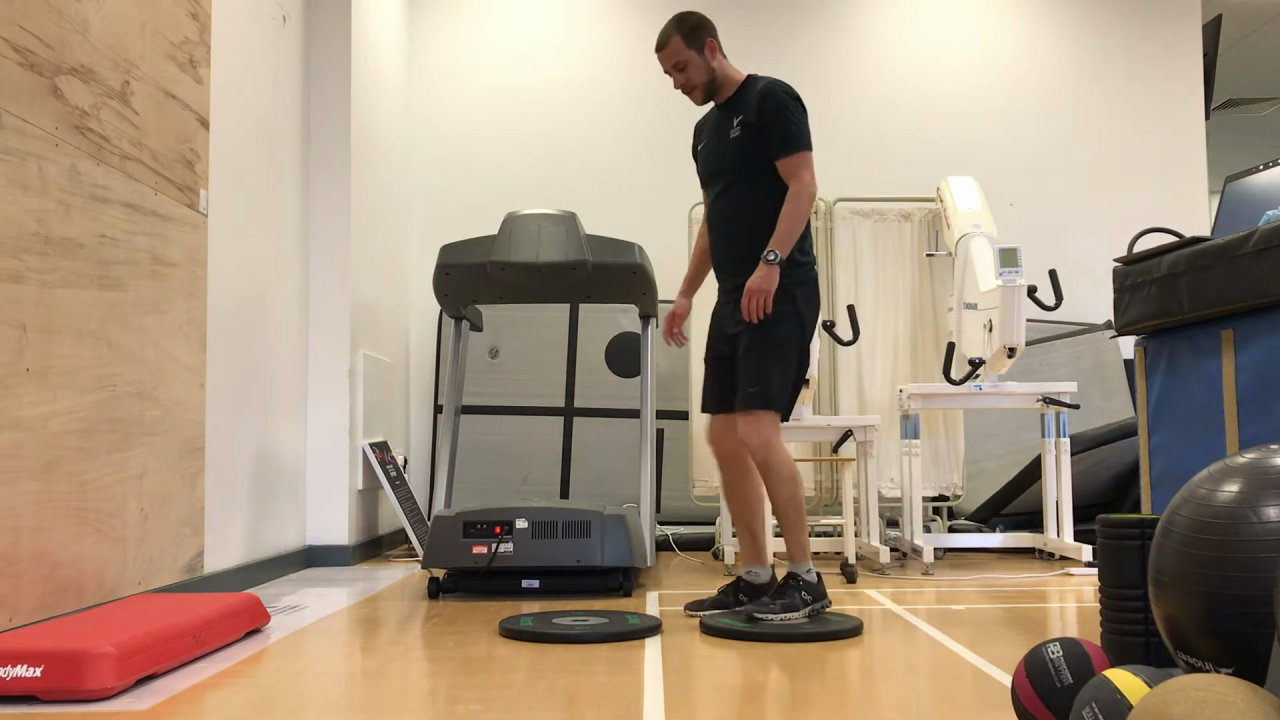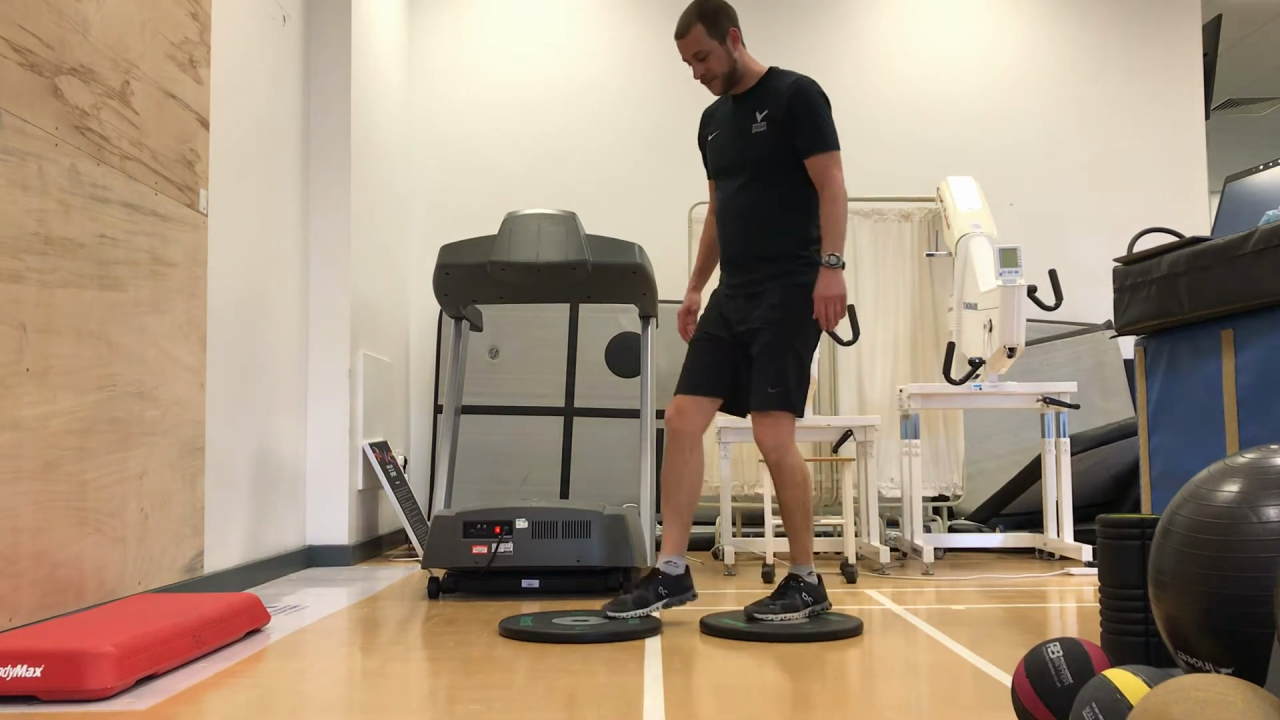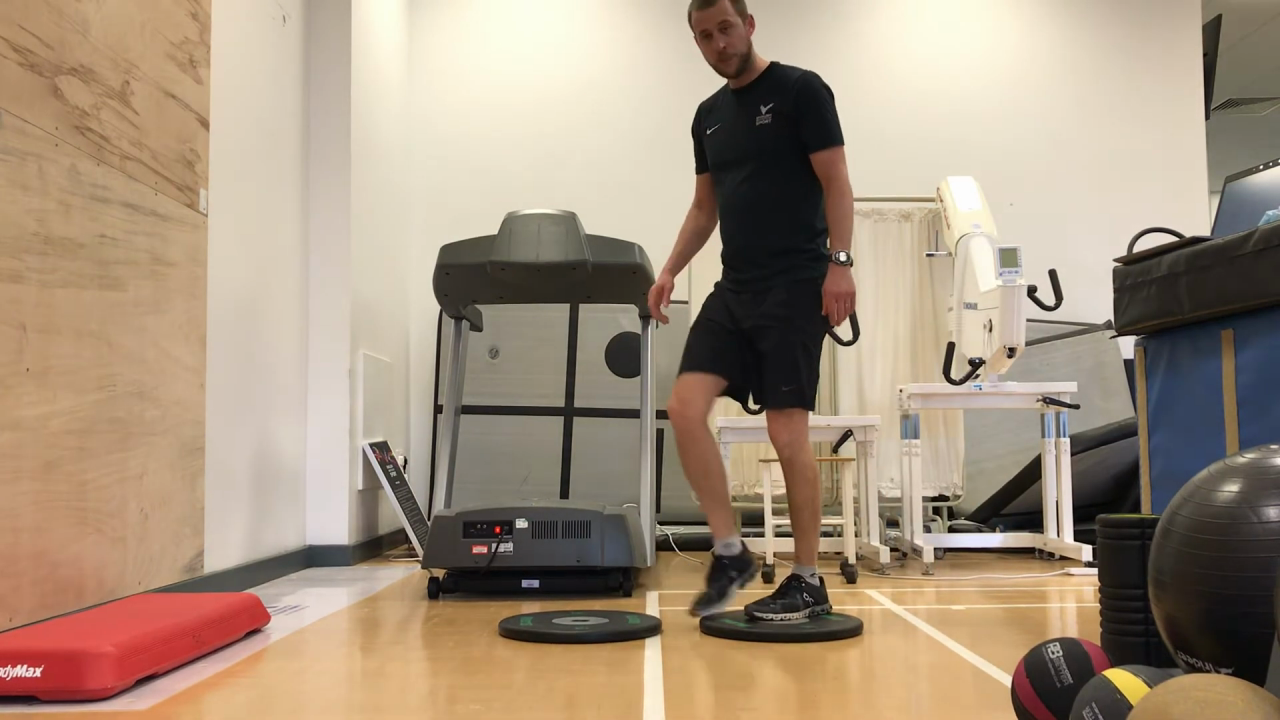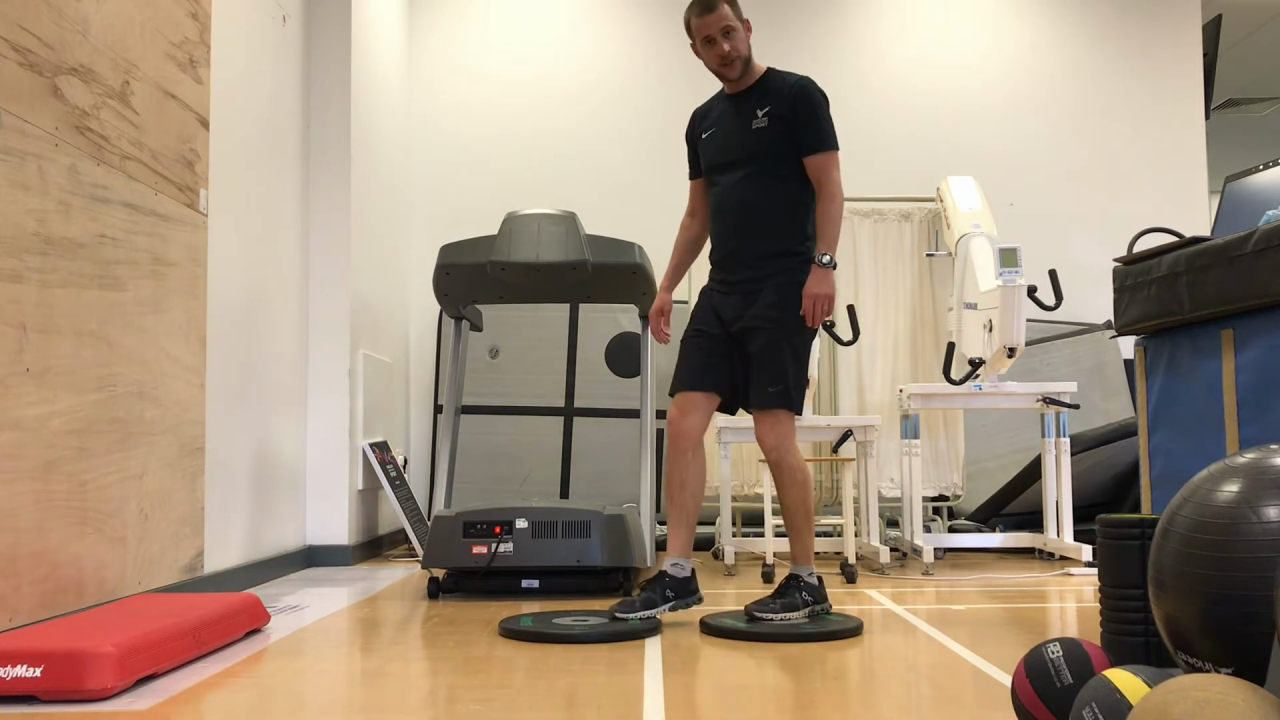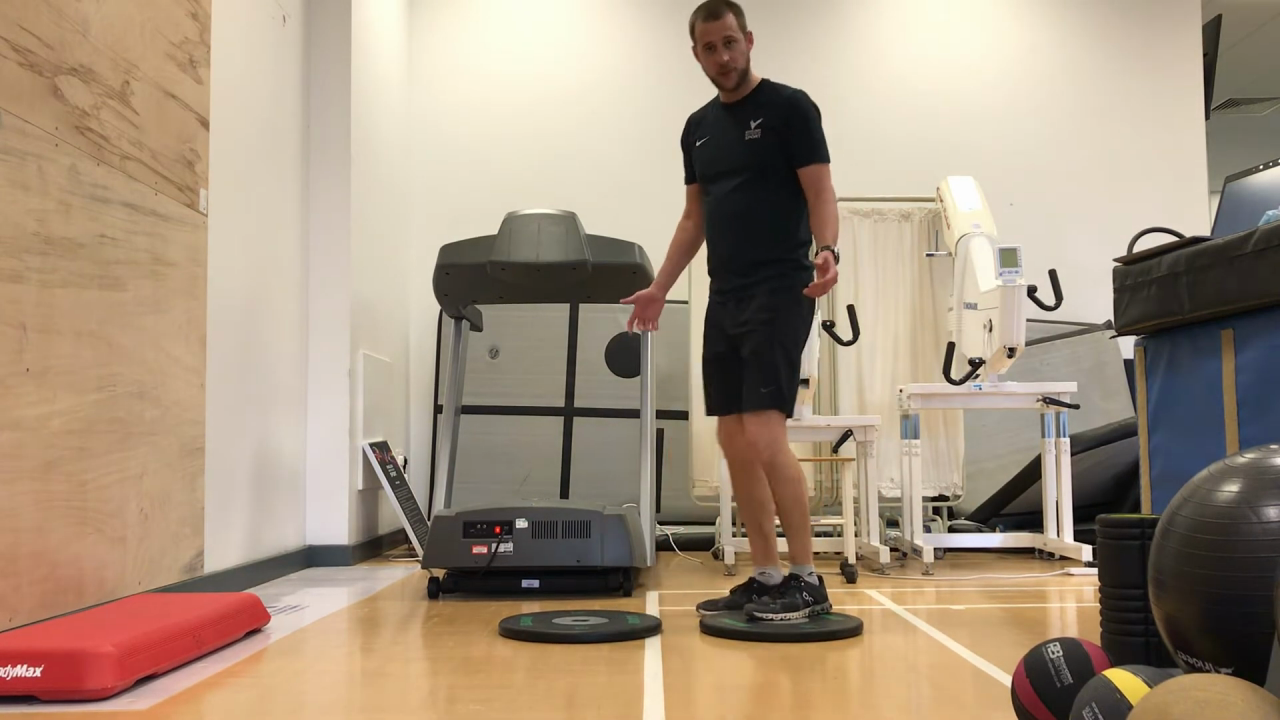
dt=0.4s
person 1, frame 1
left shoulder: (770, 99)
right shoulder: (705, 130)
left elbow: (802, 186)
left wrist: (769, 263)
right wrist: (685, 294)
left hip: (779, 292)
right hip: (731, 299)
left knee: (757, 435)
right knee: (724, 439)
left ankle: (805, 580)
right ankle: (755, 577)
person 1, frame 2
left shoulder: (795, 95)
right shoulder: (712, 121)
left elbow: (831, 187)
left wrist: (831, 267)
right wrist: (694, 290)
left hip: (788, 293)
right hip: (732, 294)
left knee: (772, 436)
right knee: (683, 423)
left ankle: (805, 582)
right ankle: (670, 572)
person 1, frame 3
left shoulder: (799, 90)
right shoulder: (708, 115)
left elbow: (836, 183)
left wrist: (838, 263)
right wrist: (669, 269)
left hip: (793, 288)
right hip: (733, 288)
left knee: (787, 434)
right knee: (686, 409)
left ankle: (807, 580)
right ankle: (730, 552)
person 1, frame 4
left shoulder: (796, 95)
right shoulder: (703, 121)
left elbow: (828, 188)
left wrist: (823, 265)
right wrist: (668, 285)
left hip: (782, 291)
right hip: (722, 292)
left knee: (774, 436)
right knee: (683, 424)
left ankle: (807, 581)
right ankle: (677, 575)
person 1, frame 5
left shoulder: (789, 107)
right shoulder: (699, 127)
left elbow: (821, 196)
left wrist: (826, 251)
right wrist: (659, 288)
left hip: (779, 294)
right hip: (725, 298)
left knee: (764, 436)
right knee: (735, 442)
left ankle: (807, 581)
right ankle: (766, 577)
